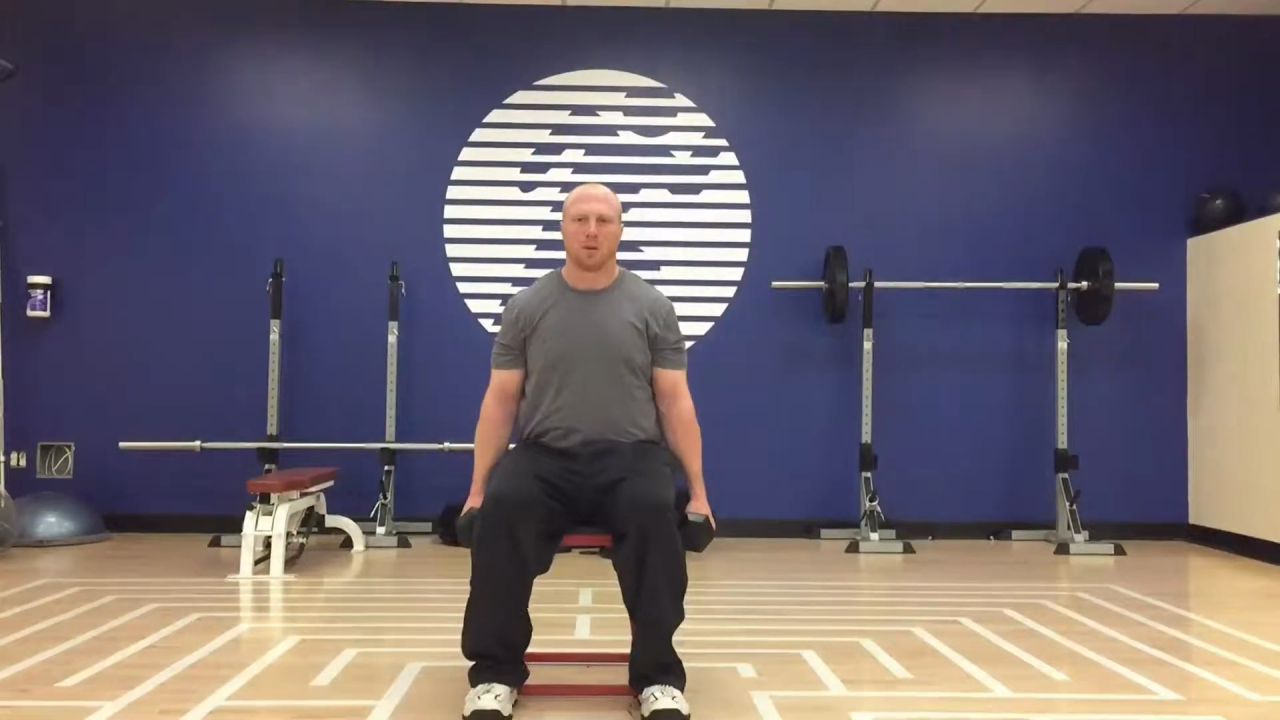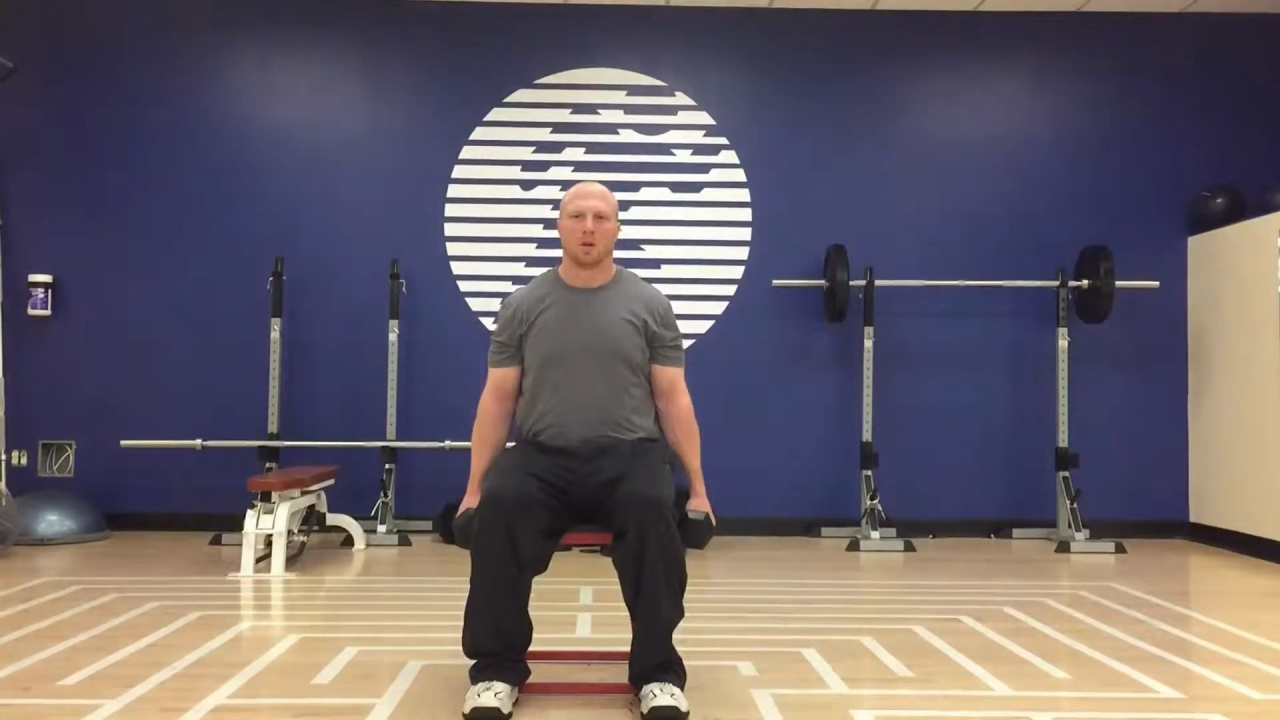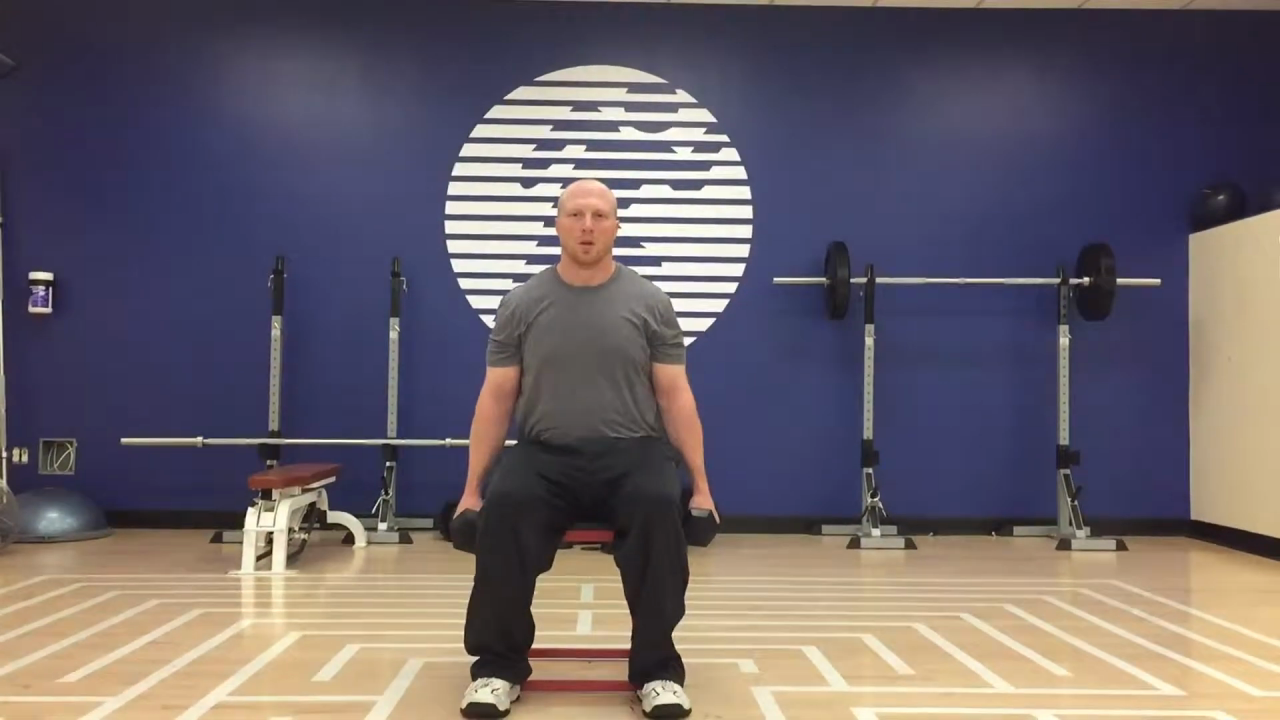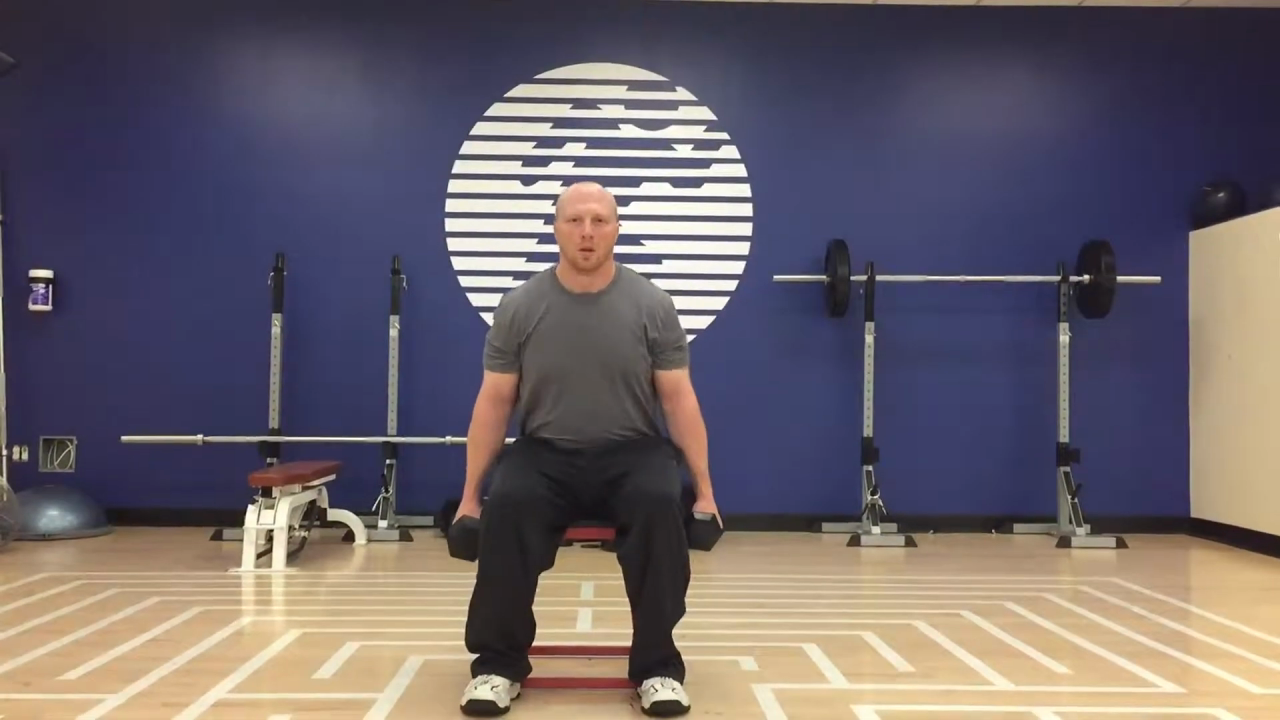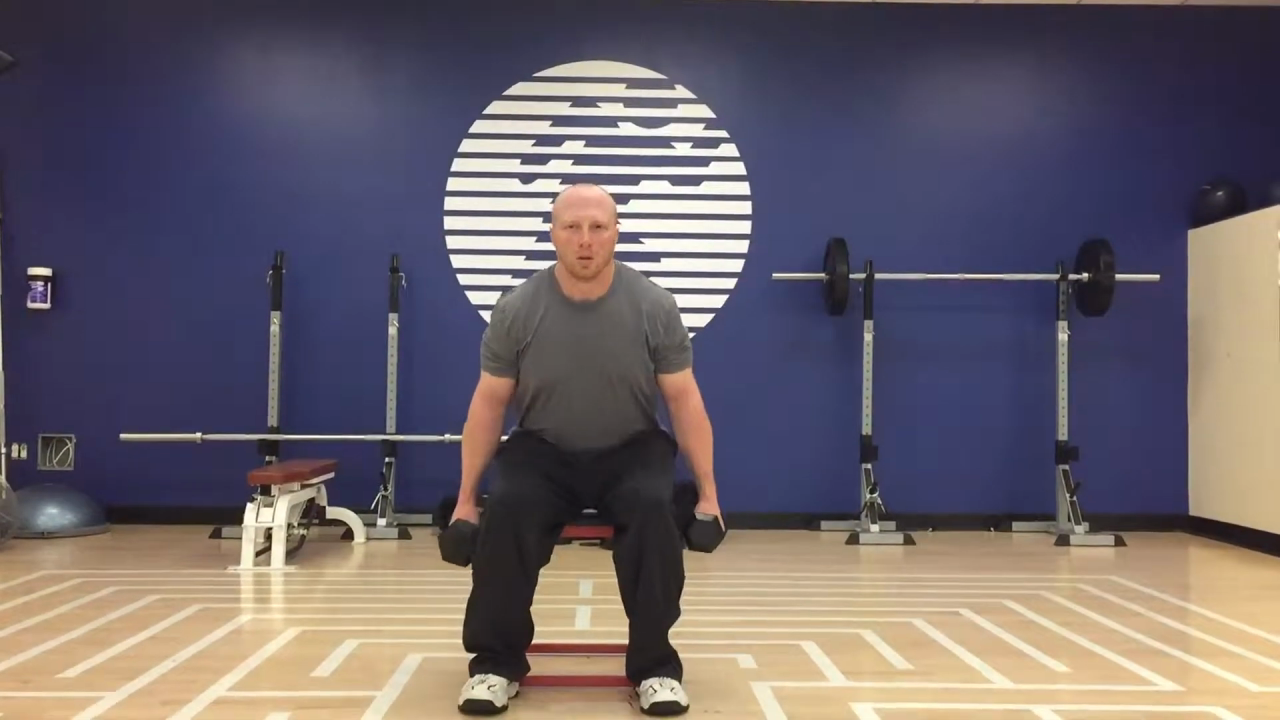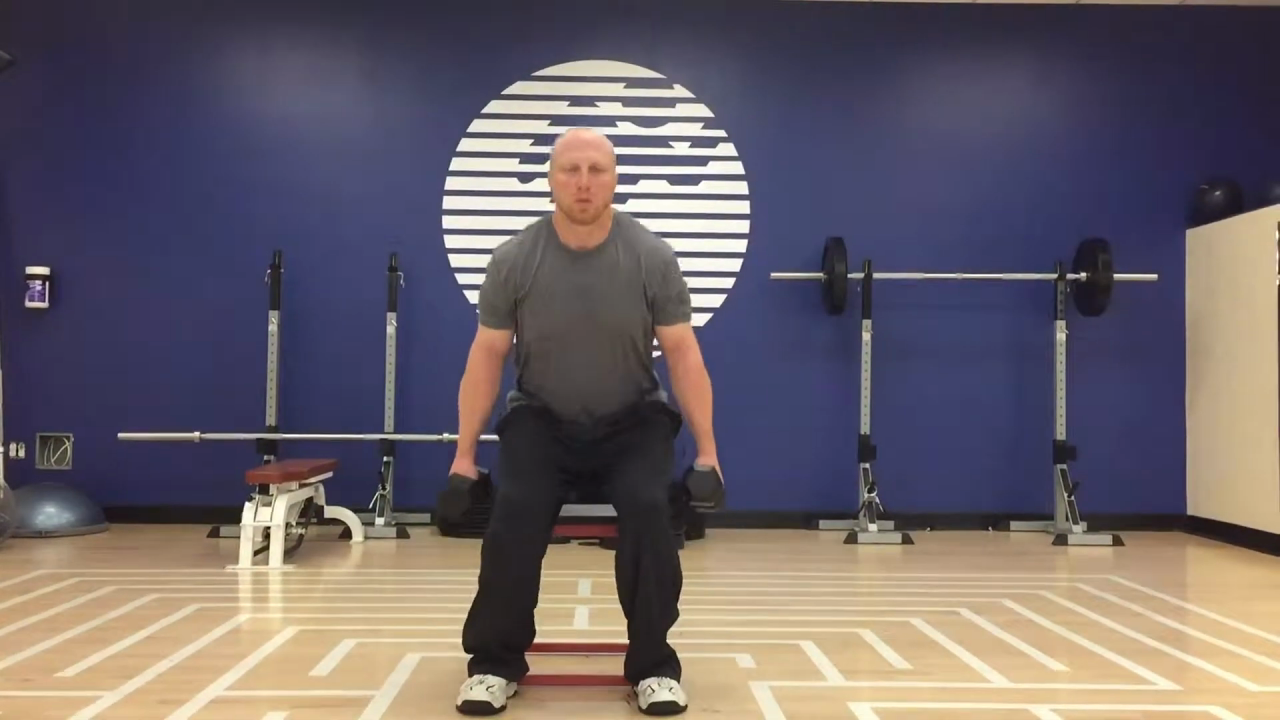
dt=0.2s
person 1, frame 1
left shoulder: (652, 307)
right shoulder: (526, 307)
left elbow: (675, 401)
right elbow: (501, 399)
left wrist: (698, 490)
right wrist: (478, 487)
left hip: (630, 457)
right hip: (545, 458)
left knee: (654, 513)
right knee: (502, 509)
left ankle: (658, 675)
right ankle: (496, 672)
person 1, frame 2
left shoulder: (649, 305)
right shoulder: (522, 306)
left elbow: (673, 398)
right elbow: (498, 398)
left wrist: (697, 487)
right wrist: (474, 486)
left hip: (629, 454)
right hip: (543, 457)
left knee: (652, 509)
right knee: (500, 507)
left ankle: (657, 672)
right ankle: (497, 669)
person 1, frame 3
left shoulder: (649, 303)
right shoulder: (521, 305)
left elbow: (675, 396)
right elbow: (496, 398)
left wrist: (701, 485)
right wrist: (472, 487)
left hip: (631, 453)
right hip: (545, 456)
left knee: (658, 506)
right knee: (504, 507)
left ankle: (657, 668)
right ankle: (498, 665)
person 1, frame 4
left shoulder: (651, 306)
right shoulder: (519, 308)
left elbow: (679, 400)
right elbow: (493, 403)
left wrist: (704, 490)
right wrist: (470, 495)
left hip: (632, 454)
right hip: (546, 456)
left knee: (660, 506)
right knee: (507, 507)
left ankle: (657, 665)
right ankle: (498, 663)
person 1, frame 5
left shoulder: (654, 308)
right shoulder: (517, 311)
left elbow: (685, 401)
right elbow: (488, 405)
left wrist: (708, 492)
right wrist: (466, 498)
left hip: (631, 452)
right hip: (542, 453)
left knee: (652, 509)
right knee: (506, 510)
left ankle: (654, 665)
right ankle: (496, 663)
person 1, frame 6
left shoulder: (652, 258)
right shoulder: (514, 261)
left elbow: (683, 355)
right elbow: (487, 357)
left wrist: (706, 449)
right wrist: (465, 452)
left hip: (633, 422)
right hip: (541, 421)
left knee: (648, 511)
right knee: (515, 513)
left ankle: (654, 665)
right ankle: (494, 663)
